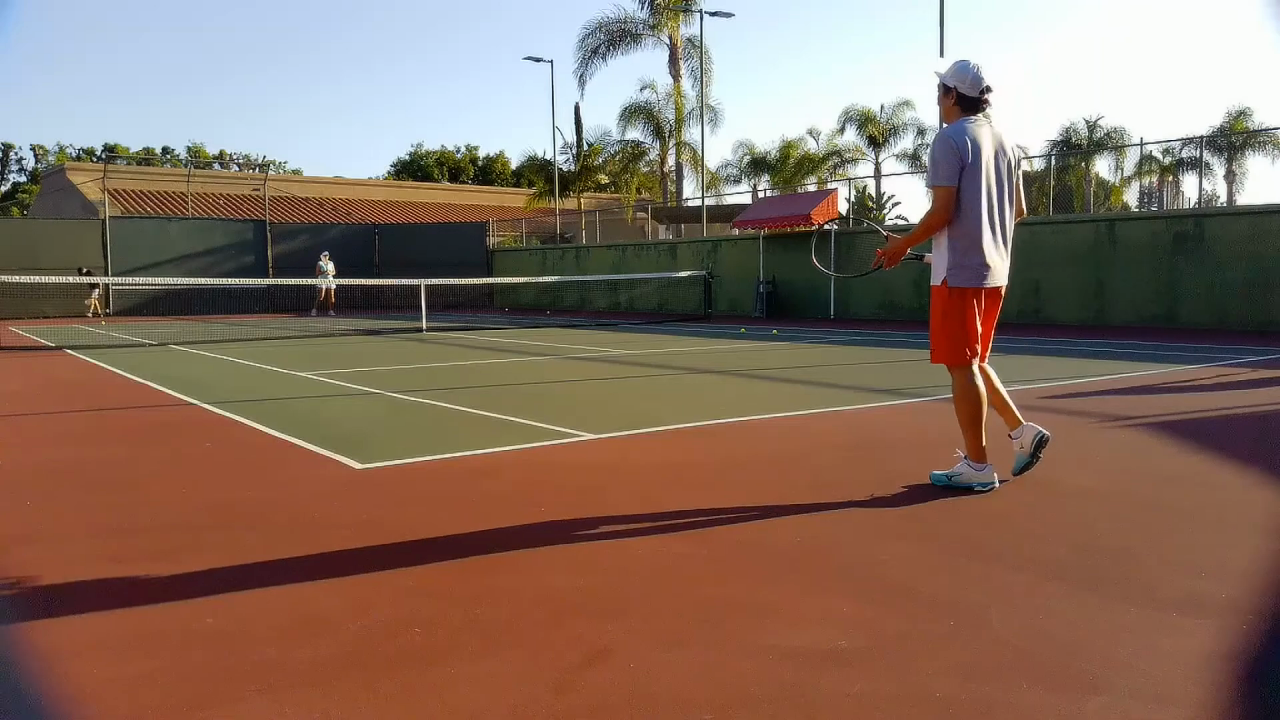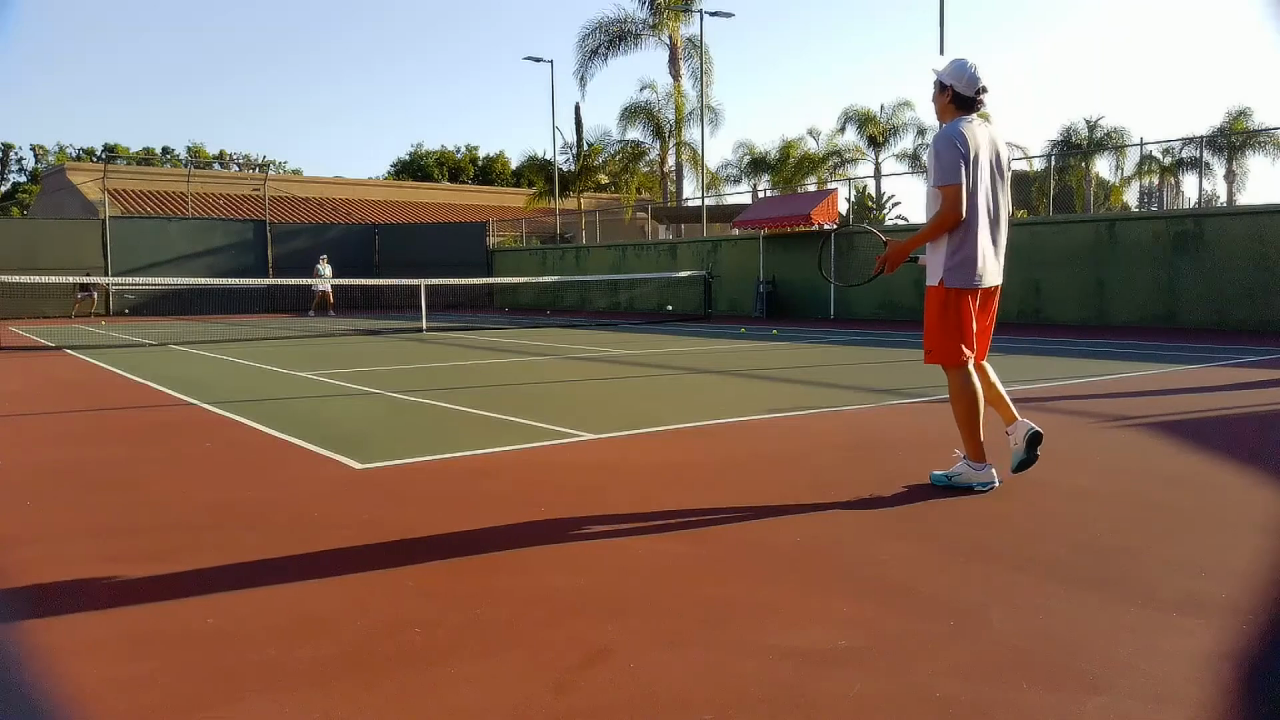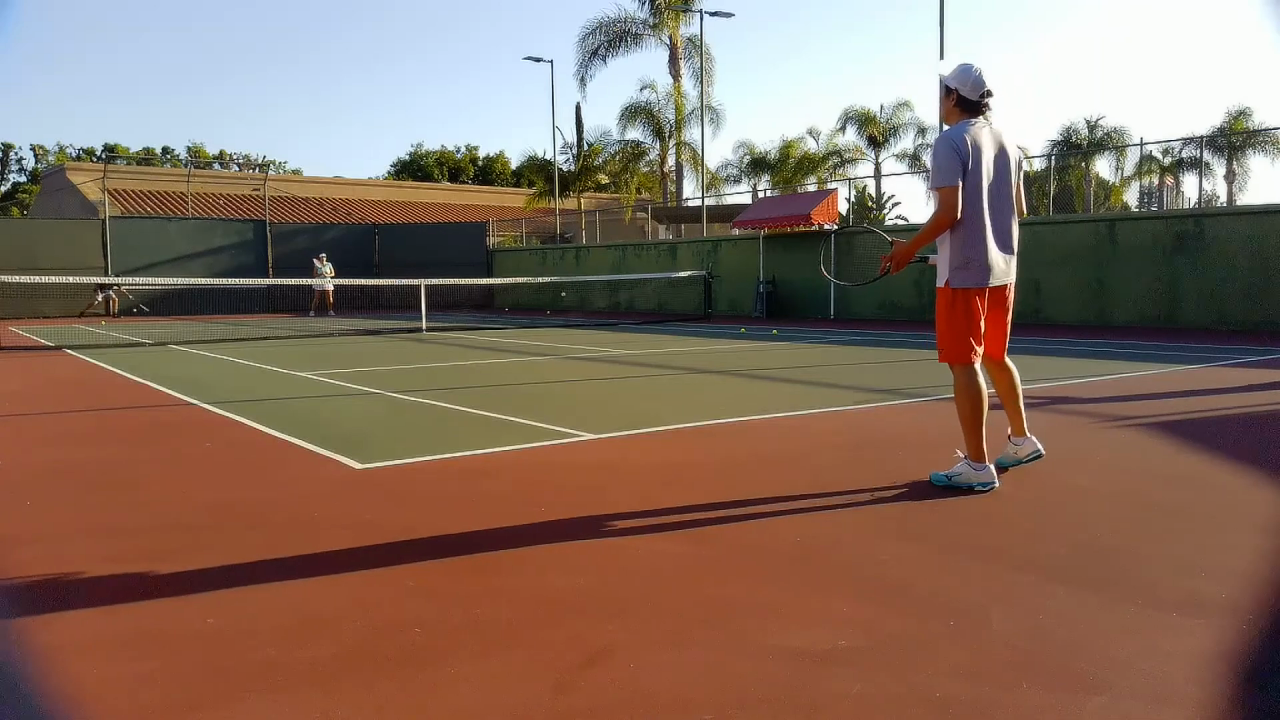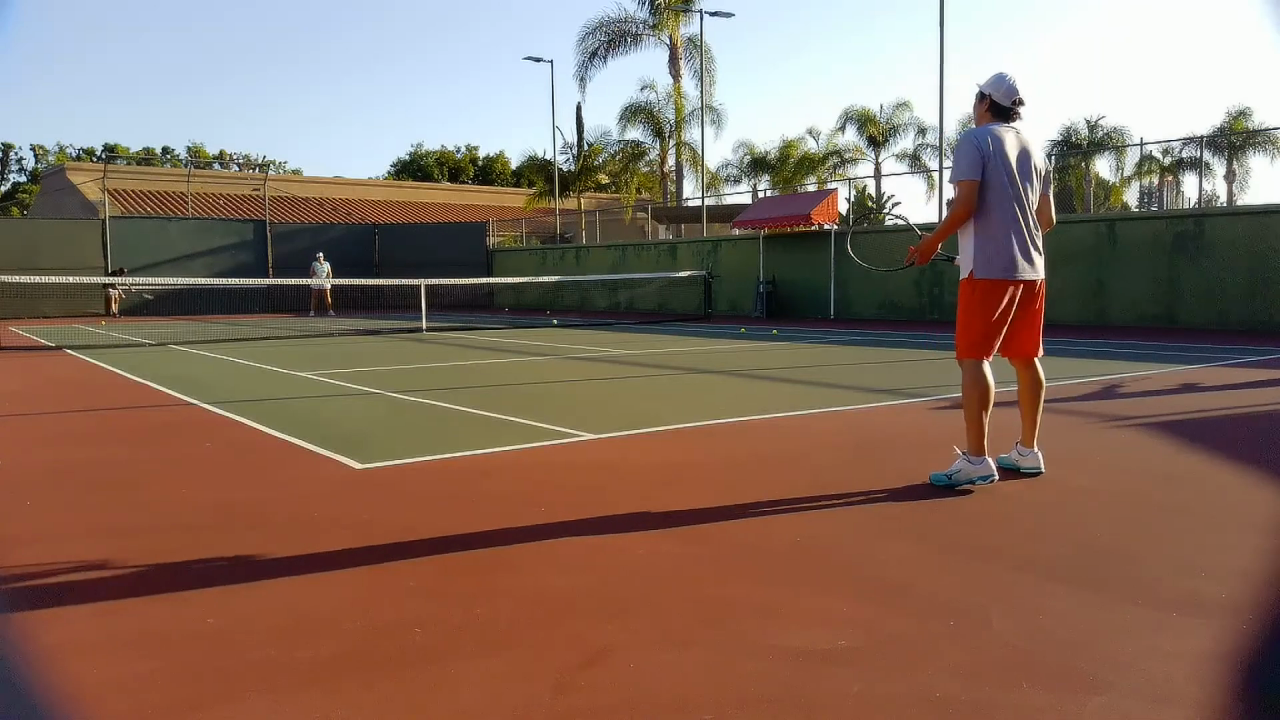
dt=0.4s
person 1, frame 1
left shoulder: (950, 138)
right shoulder: (1003, 141)
left elbow: (943, 211)
right elbow: (1018, 208)
left wrist: (903, 244)
left hip: (959, 271)
right hip: (995, 269)
left knee: (961, 365)
right knee: (973, 362)
left ankle: (979, 466)
right ankle: (1023, 432)
person 1, frame 2
left shoulder: (950, 137)
right shoulder: (995, 139)
left elbow: (952, 211)
left wrist: (905, 247)
left hip: (954, 272)
right hip: (989, 269)
left knee: (957, 366)
right knee: (973, 360)
left ankle: (977, 466)
right ankle: (1018, 428)
person 1, frame 3
left shoulder: (952, 141)
right shoulder: (1007, 144)
left elbow: (949, 211)
right elbow: (1019, 209)
left wrist: (909, 248)
left hip: (964, 271)
right hip: (1003, 268)
left knee: (964, 364)
right knee: (995, 357)
left ankle: (977, 466)
right ankle: (1023, 440)
person 1, frame 4
left shoulder: (975, 139)
right shoulder: (1033, 151)
left elbow: (965, 204)
right elbow: (1047, 218)
left wrist: (932, 242)
left hip: (988, 269)
right hip: (1030, 268)
left knee: (974, 359)
right knee: (1025, 358)
left ankle: (975, 459)
right ankle: (1027, 450)
